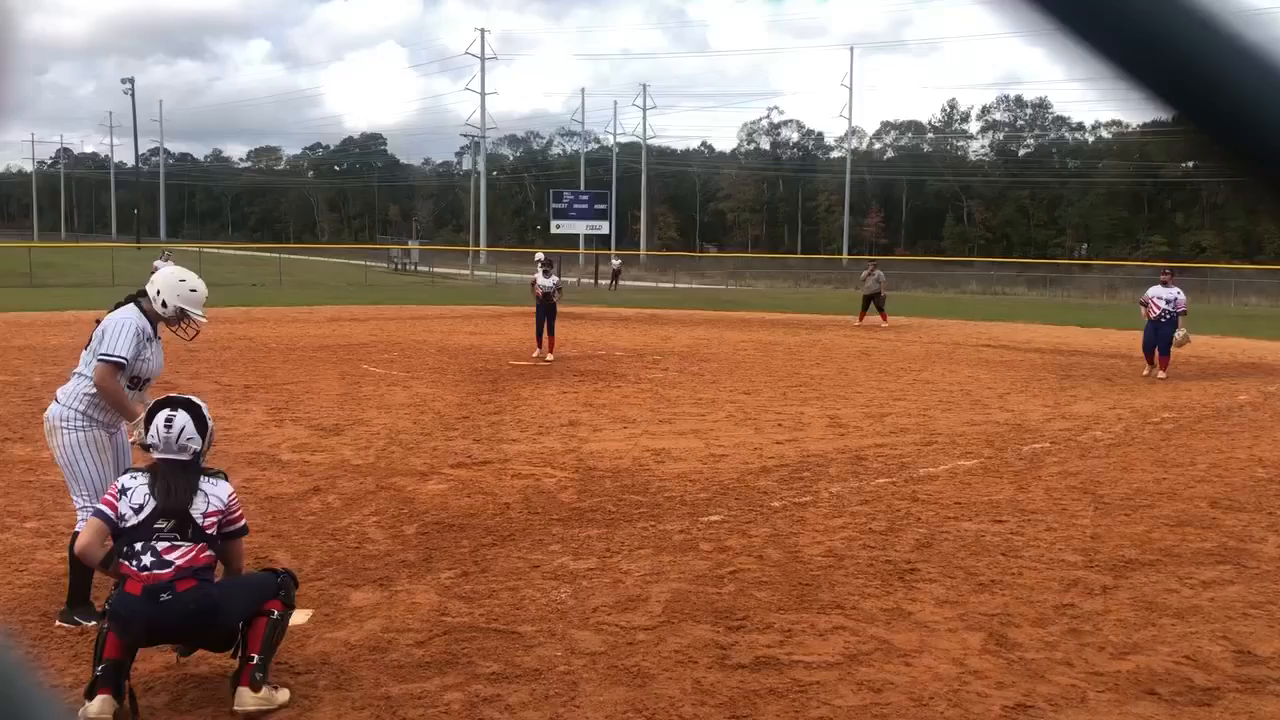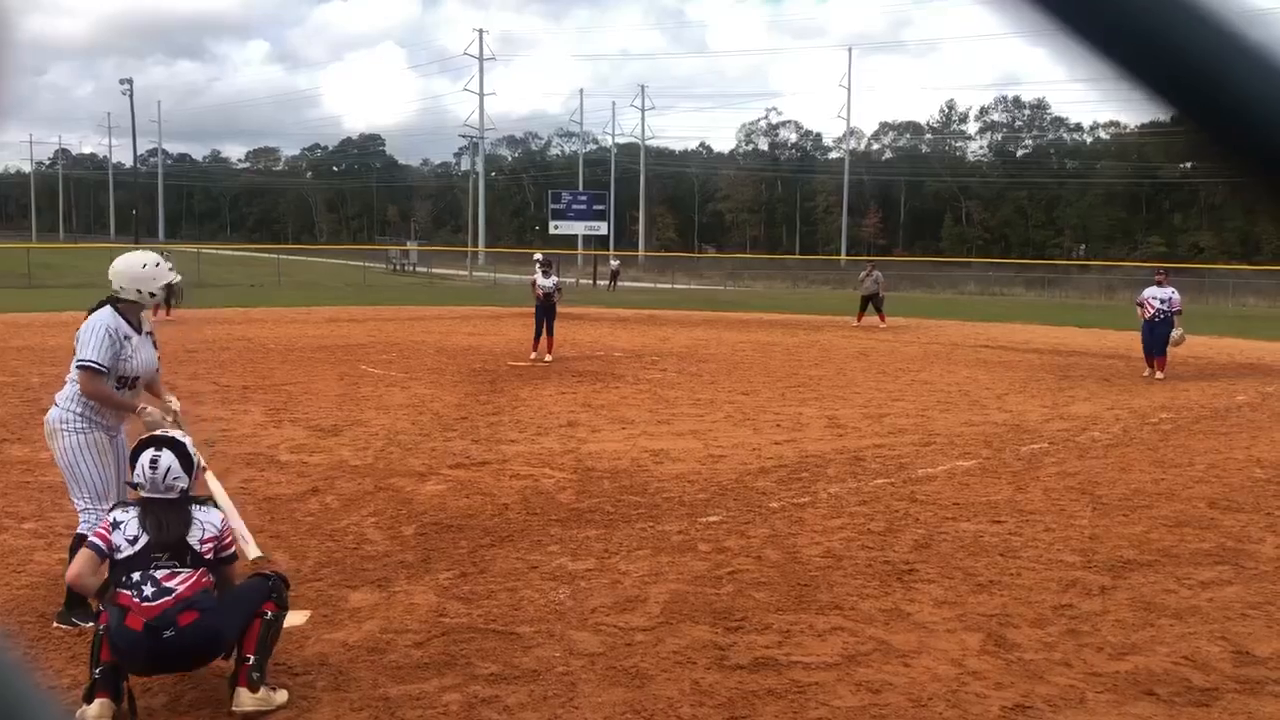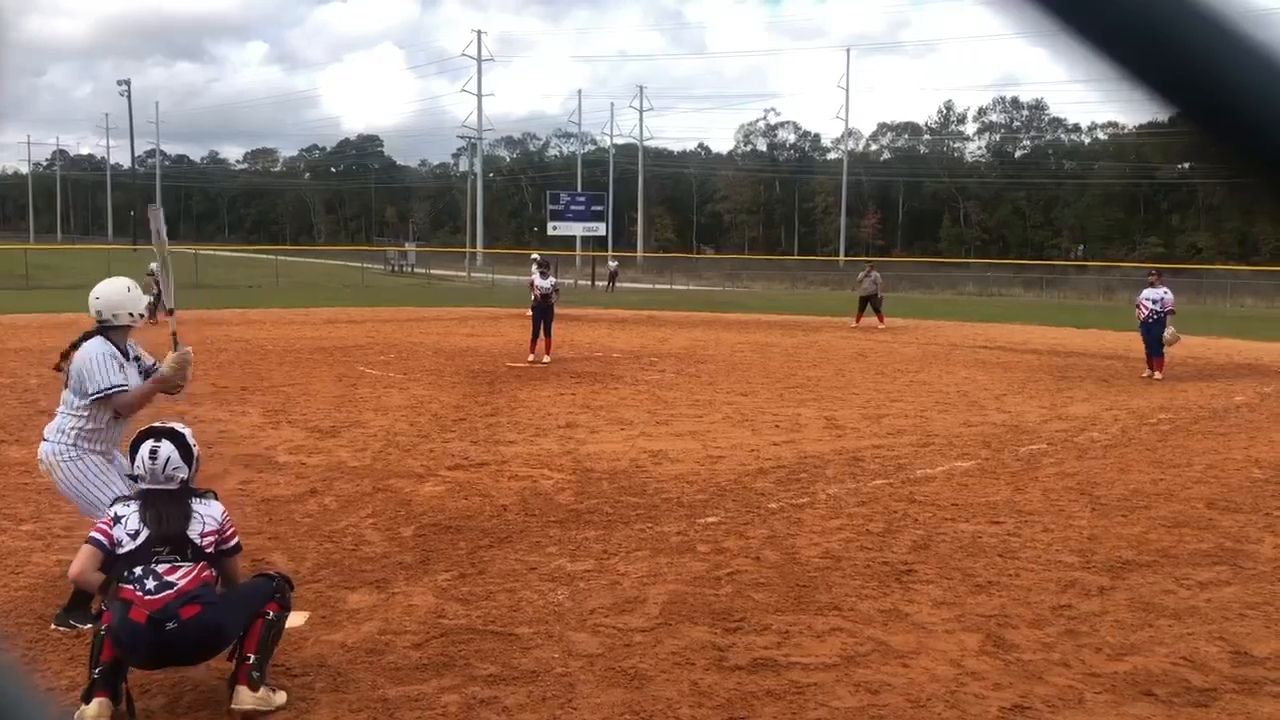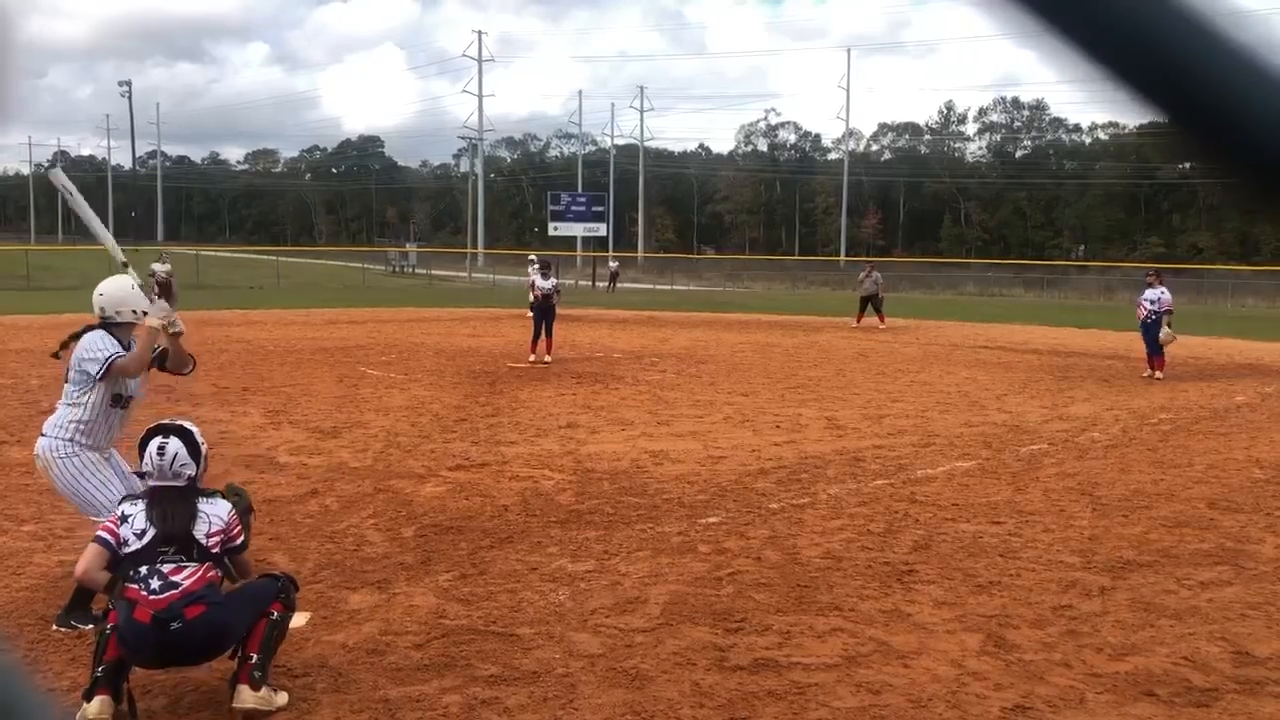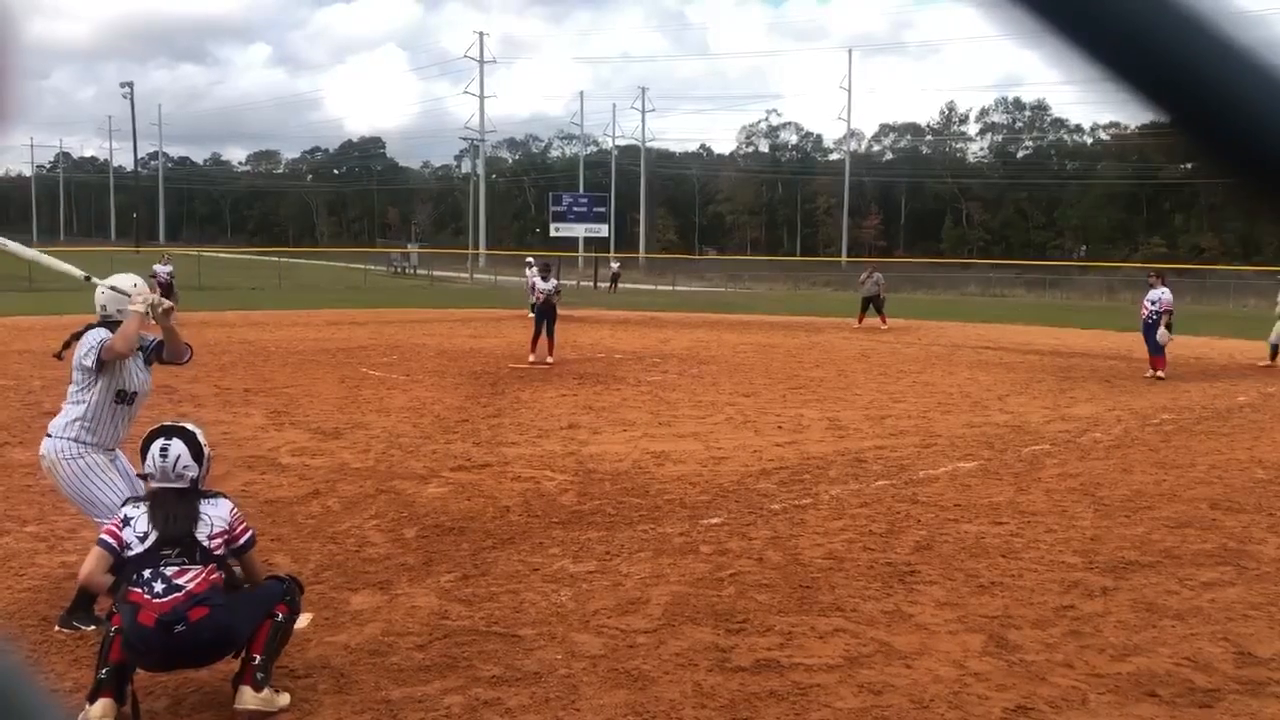
dt=0.3s
person 1, frame 1
left shoulder: (148, 326)
right shoulder: (127, 323)
right elbow: (104, 379)
right wrist: (138, 418)
left hip: (109, 424)
right hip: (76, 422)
right knee: (94, 511)
right ankle: (76, 608)
person 1, frame 2
left shoulder: (140, 323)
right shoulder: (103, 325)
left elbow: (148, 372)
right elbow: (88, 385)
left wrist: (166, 398)
right wrist: (139, 409)
left hip: (109, 426)
right hip: (77, 425)
left knee: (116, 508)
right knee: (96, 514)
right ankle: (72, 609)
person 1, frame 3
left shoulder: (130, 350)
right shoulder: (96, 354)
left elbow: (168, 387)
right elbow: (125, 405)
left wrist: (176, 371)
right wrist: (164, 372)
left hip: (99, 452)
right hip: (67, 453)
right ankle: (73, 612)
person 1, frame 4
left shoulder: (132, 344)
right shoulder: (95, 343)
left elbow: (182, 367)
right elbow: (130, 370)
left wrist: (173, 338)
right wrist: (153, 327)
left hip: (96, 448)
right hip: (64, 449)
right ankle: (74, 612)
person 1, frame 5
left shoulder: (140, 342)
right shoulder: (95, 340)
left elbow: (180, 355)
right elbow: (121, 348)
left wrist: (165, 323)
right wrist: (139, 312)
left hip: (103, 449)
right hip: (70, 450)
right ankle: (77, 613)
person 2, frame 1
left shoulder: (126, 484)
right shoulder: (219, 489)
left elbow: (84, 547)
right elbow: (235, 568)
left wrist: (124, 573)
left hip: (135, 620)
right hip: (196, 613)
right knee: (279, 583)
left ankle: (103, 693)
right ankle: (251, 686)
person 2, frame 2
left shoulder: (118, 517)
right shoulder: (211, 517)
left elbow: (76, 576)
right elbow: (229, 587)
left wrist: (119, 597)
left hip: (132, 649)
right hip: (197, 642)
left knee: (112, 608)
right knee: (269, 585)
left ankle: (101, 697)
right ankle: (249, 687)
person 2, frame 3
left shoulder: (119, 512)
right shoulder: (211, 509)
left elbow: (79, 573)
right elbow: (232, 582)
left wrist: (119, 591)
left hip: (135, 644)
right hip: (199, 634)
left knee: (113, 608)
right knee: (274, 587)
right ankle: (249, 686)
person 2, frame 4
left shoulder: (127, 511)
right shoulder: (219, 508)
left elbow: (85, 572)
right elbow: (245, 573)
left wrist: (127, 592)
right wrist: (244, 521)
left hip: (140, 644)
right hip: (204, 634)
left knee: (120, 607)
right knee: (279, 587)
left ankle: (102, 694)
right ankle: (251, 685)
person 2, frame 5
left shoulder: (129, 513)
right shoulder: (221, 508)
left elbow: (89, 576)
right elbow: (257, 578)
left wrist: (129, 594)
right wrist: (234, 584)
left hip: (145, 647)
right hip: (208, 638)
left knee: (124, 610)
right knee: (284, 589)
right ankle: (253, 686)
